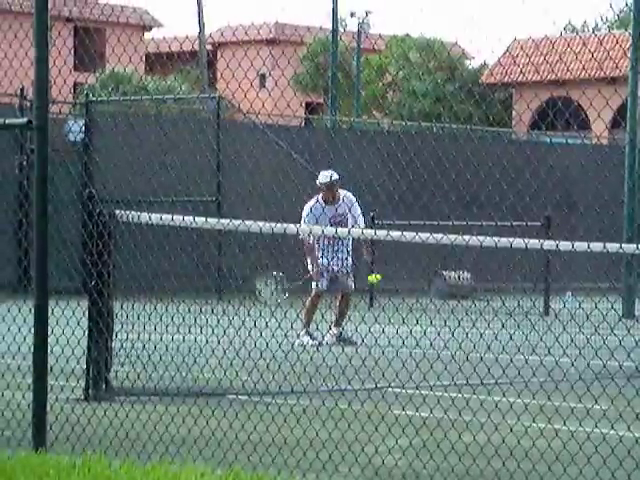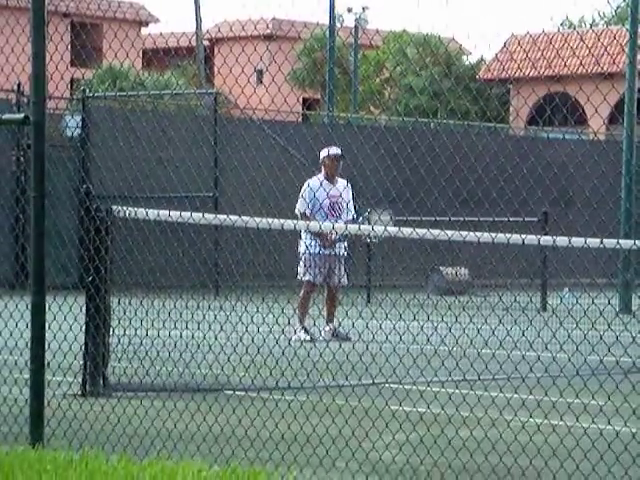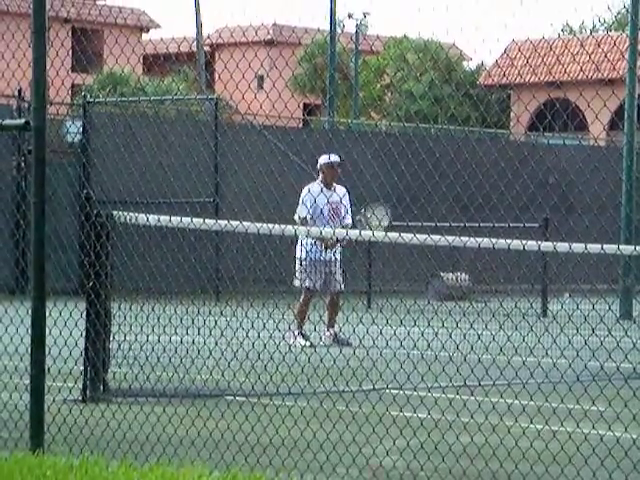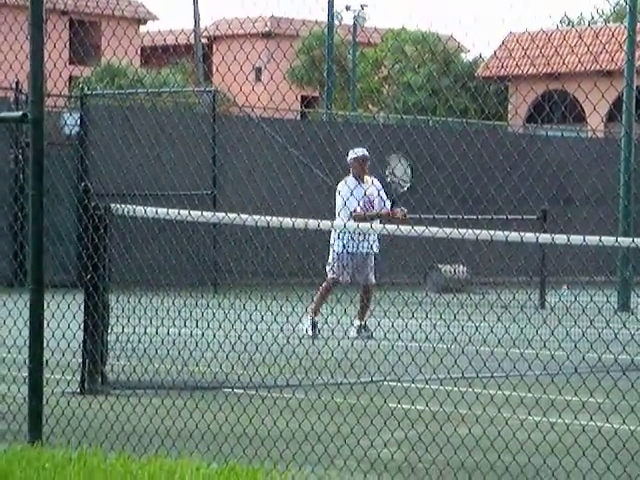
dt=1s
person 1, frame 1
left shoulder: (349, 199)
right shoulder: (312, 208)
left elbow: (358, 226)
right elbow: (308, 240)
left wrist: (365, 246)
right wrist: (314, 265)
left hip: (343, 254)
right hip: (321, 255)
left knee: (346, 292)
right knee: (318, 291)
left ankle: (335, 331)
right ankle: (304, 332)
person 1, frame 2
left shoulder: (345, 186)
right shoulder: (312, 185)
left elbow: (348, 217)
right elbow: (303, 215)
right wrist: (321, 236)
left hip: (337, 247)
right hip: (314, 246)
left knee: (334, 287)
right knee: (309, 285)
left ankle: (330, 327)
right ankle: (300, 327)
person 1, frame 3
left shoulder: (342, 192)
right shoulder: (311, 191)
left elbow: (346, 223)
right elbow: (302, 222)
right wrist: (323, 239)
left hip: (333, 253)
right hip: (312, 252)
left knee: (335, 293)
right knee: (308, 292)
left ankle: (330, 332)
right ankle: (297, 332)
person 1, frame 4
left shoulder: (374, 183)
right shoulder: (345, 186)
left elbow: (385, 209)
right elbow: (356, 216)
left wrist: (395, 213)
right wrist: (380, 214)
left hip: (366, 245)
right hip: (345, 243)
left knee: (368, 286)
right knee: (332, 281)
left ankle: (359, 325)
right ankle: (311, 318)
